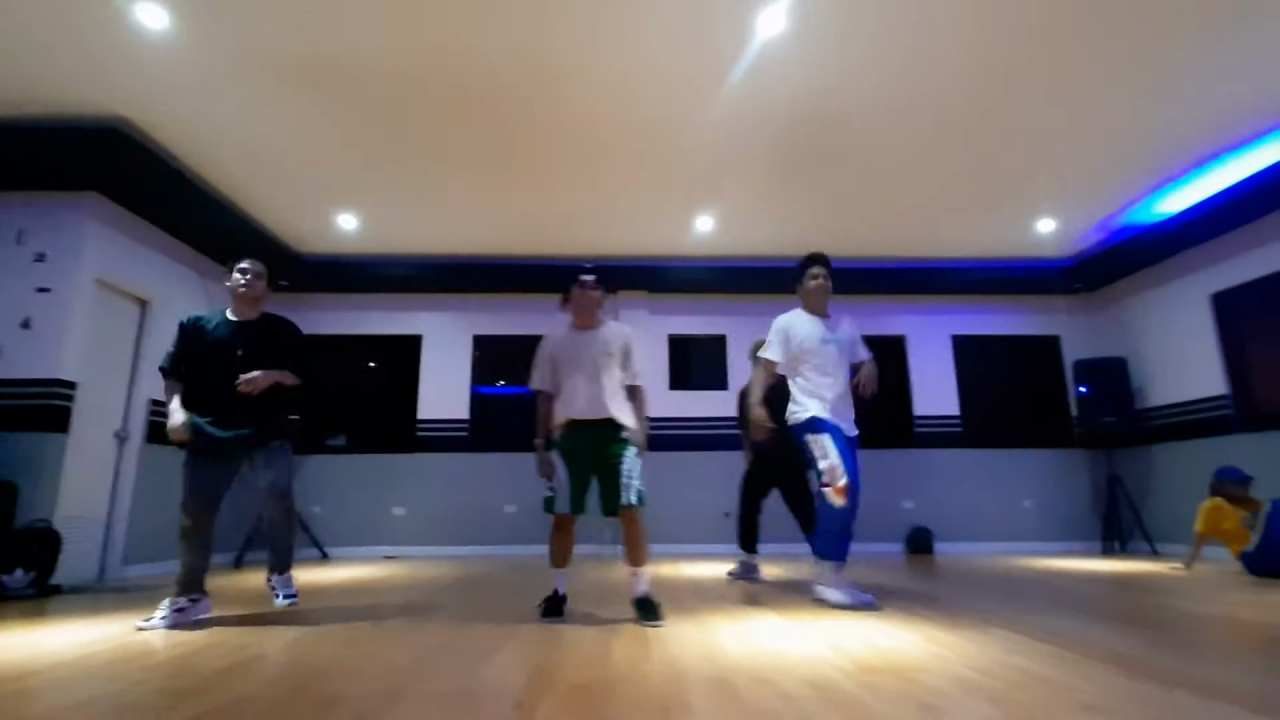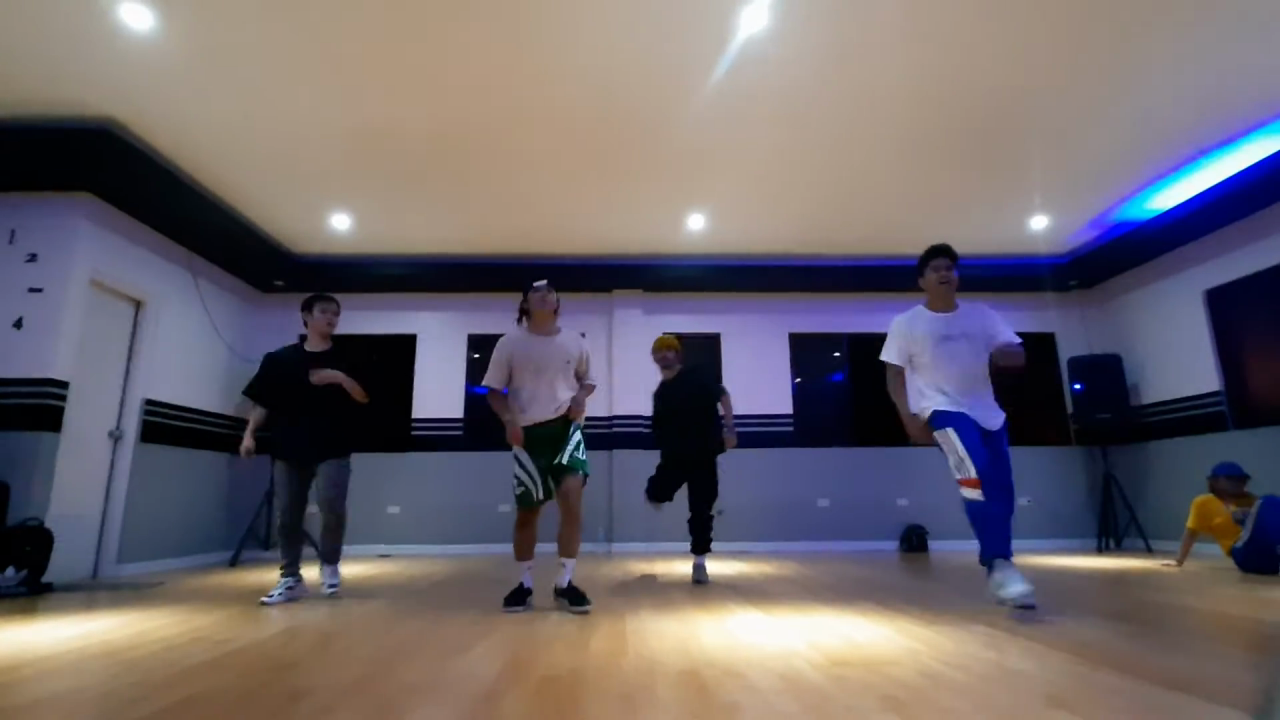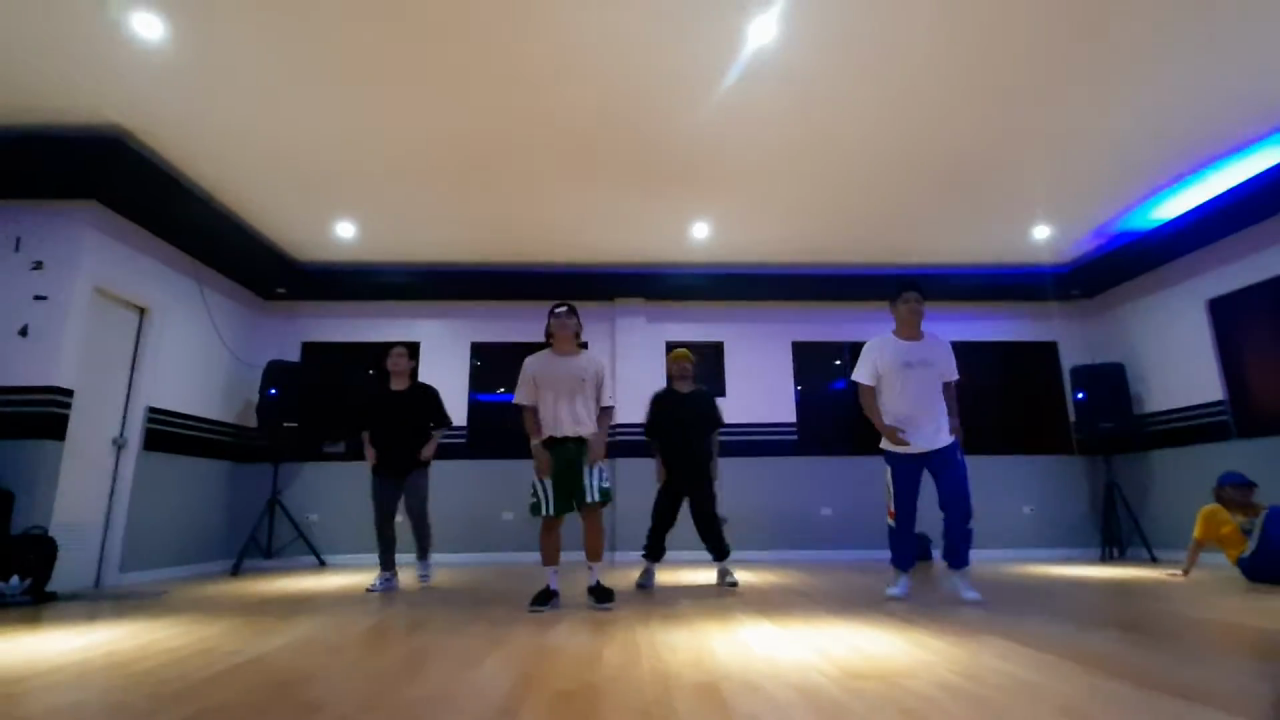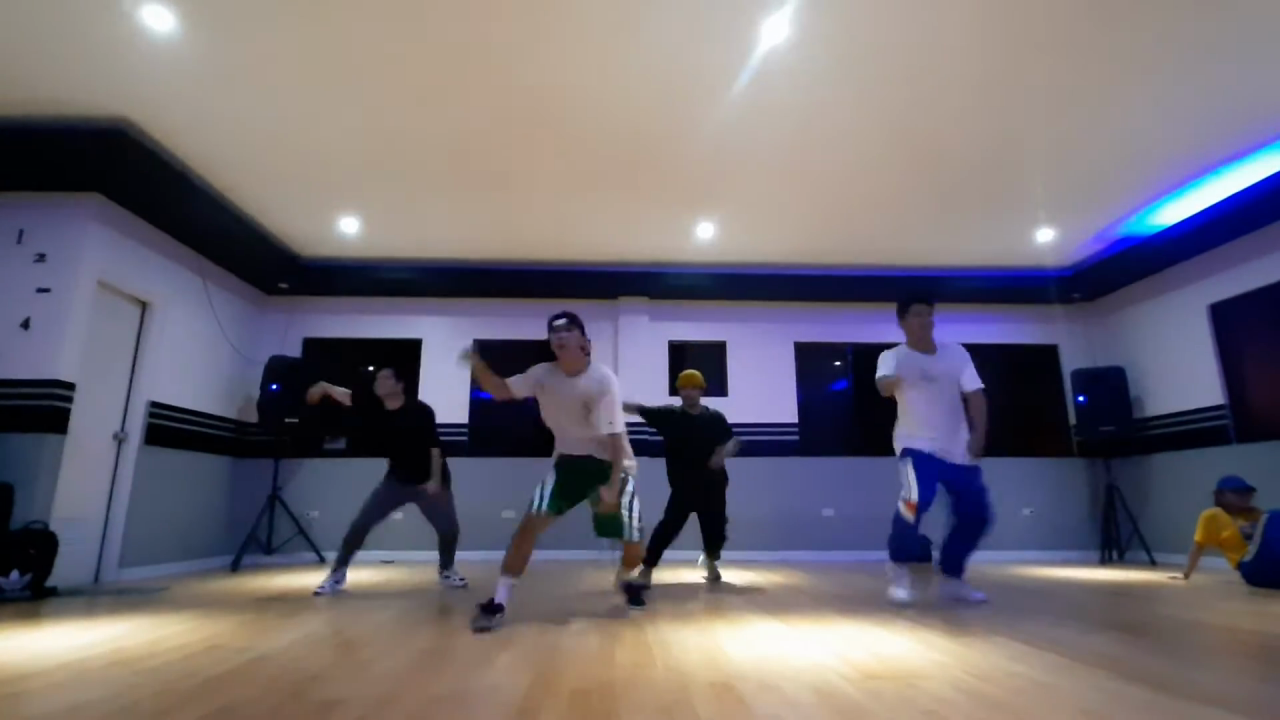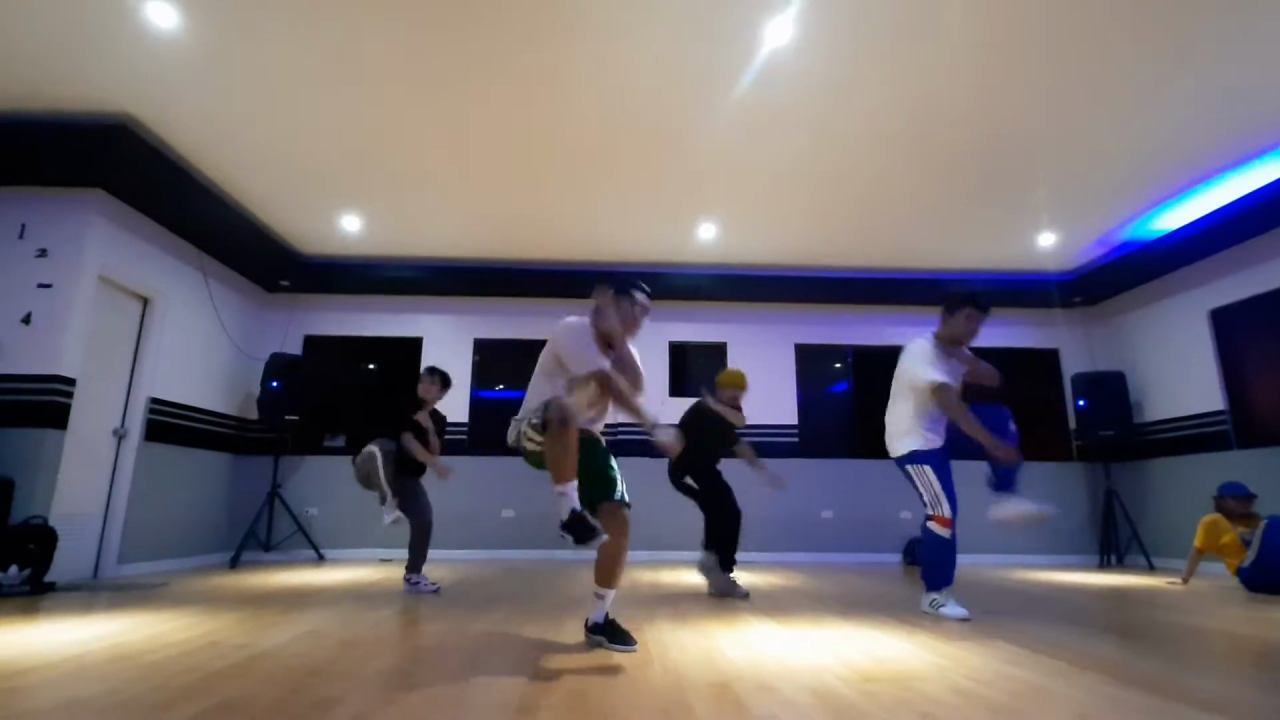
dt=1s
person 1, frame 1
left shoulder: (620, 336)
right shoulder: (552, 344)
left elbow: (636, 387)
right elbow: (545, 397)
left wrist: (641, 425)
right wrist: (541, 444)
left hip: (615, 431)
right hip: (570, 433)
left knee: (628, 512)
right knee: (564, 516)
left ankle: (642, 593)
right ankle: (559, 592)
person 1, frame 2
left shoulder: (575, 343)
right shoulder: (509, 344)
left elbow: (588, 380)
right elbow: (494, 389)
left wrist: (581, 397)
right wrist: (509, 420)
left hip: (566, 427)
right hip: (528, 432)
left knee: (571, 499)
right knee: (527, 510)
left ankle: (565, 582)
right ankle: (524, 584)
person 1, frame 3
left shoulder: (594, 364)
right shoulder: (534, 364)
left elbow: (606, 407)
right elbow: (528, 409)
left wrist: (600, 439)
right wrist: (537, 444)
left hip: (586, 446)
right hip: (550, 447)
left knee: (593, 515)
right knee: (550, 520)
left ankle: (595, 583)
right ankle: (551, 587)
person 1, frame 4
left shoulder: (603, 380)
right shoulder: (539, 374)
left elbow: (614, 435)
right elbow: (502, 390)
left wrist: (614, 484)
right wrist: (477, 364)
left hip: (608, 465)
right hip: (567, 461)
left knee: (633, 543)
right knee: (531, 525)
left ankle: (627, 578)
right ankle: (498, 602)
person 1, frame 5
left shoulder: (622, 343)
right shoulder: (574, 330)
left elbow: (635, 387)
right elbow: (609, 385)
left wrist: (618, 339)
right wrist: (653, 426)
left hip: (585, 435)
right hip: (536, 430)
left knee: (618, 517)
right knee: (562, 407)
left ankle: (600, 619)
right ankle: (570, 510)
person 2, frame 1
left shoulder: (844, 326)
right shoulder: (787, 324)
left elbow: (863, 361)
right elbow: (765, 368)
left wrist: (869, 372)
right wrist: (757, 410)
left hip: (845, 422)
right hip: (813, 418)
left knee: (845, 497)
right knee: (842, 483)
left ankle: (832, 578)
right ankle: (828, 570)
person 2, frame 2
left shoulder: (981, 316)
right shoulder: (907, 323)
left elbow: (1017, 355)
right elbow: (894, 376)
left wrist: (1007, 353)
right wrist: (909, 415)
left hip: (988, 415)
right hip: (943, 413)
left knee: (1001, 495)
right knee: (976, 478)
left ankle: (997, 570)
right ankle: (1002, 566)
person 2, frame 3
left shoulder: (940, 345)
right shoulder: (877, 347)
left elbow: (950, 387)
right elbow: (865, 393)
left wrist: (954, 423)
right wrist: (883, 426)
left hip: (942, 441)
right hip: (900, 444)
left knee: (958, 507)
right knee: (901, 512)
left ankle: (959, 573)
right ankle: (902, 574)
person 2, frame 4
left shoulder: (957, 354)
right shoulder: (892, 358)
left elbow: (975, 398)
right elbow: (885, 388)
left wrist: (978, 437)
right wrist: (894, 381)
left hip: (958, 452)
right hip: (917, 449)
left knee: (975, 518)
right knee: (915, 504)
left ankle: (952, 579)
right ankle: (902, 570)
person 2, frame 5
left shoulder: (955, 351)
right shoulder: (924, 351)
left elbow: (992, 379)
right elbow: (948, 399)
left wrist: (965, 360)
right wrist: (990, 441)
left hip: (940, 434)
right hip: (915, 443)
right knee: (943, 514)
right ankle: (935, 595)
person 3, frame 1
left shoulder: (282, 330)
right shoulder: (197, 327)
left elbow: (296, 378)
right elbow: (175, 375)
left wrist: (272, 376)
right wrist: (175, 409)
left hip: (266, 434)
right hip: (211, 435)
left knee: (279, 494)
right knee: (195, 514)
left ankle: (279, 575)
right ankle: (190, 596)
person 3, frame 2
left shoulder: (344, 360)
right shoulder: (282, 358)
left elbow: (362, 398)
right elbow: (262, 399)
left wrist: (341, 378)
right wrist: (250, 432)
left hip: (333, 449)
right hip: (291, 449)
left knee: (332, 505)
right knee: (288, 513)
left ankle: (330, 566)
right ankle: (290, 579)
person 3, frame 3
left shoulder: (425, 393)
right shoulder: (377, 396)
left elbow: (441, 424)
right elbow: (367, 427)
left wrist: (432, 445)
right wrist: (368, 447)
left hip: (415, 465)
right hip: (384, 466)
left knee: (417, 513)
right knee: (383, 519)
left ankle: (423, 560)
right ankle: (387, 574)
person 3, frame 4
left shoulder: (420, 411)
right shoulder: (376, 413)
left elbow: (434, 445)
right elbow: (349, 398)
left wrist: (435, 479)
right wrist: (325, 387)
left hip: (429, 482)
right hip: (397, 481)
left knee: (449, 528)
right knee: (360, 526)
left ankle: (446, 571)
right ankle: (337, 575)
person 3, frame 5
left shoulder: (438, 420)
left elbow: (435, 451)
right elbow: (407, 440)
left wrist: (428, 427)
right wrist: (434, 464)
left hip: (406, 476)
right hip: (378, 464)
left knee: (424, 522)
right knee: (384, 447)
left ankle: (414, 575)
right ankle: (390, 502)
person 4, frame 1
left shoulder: (789, 387)
right shoulder: (747, 392)
right wrist: (748, 451)
left hip: (789, 460)
right hip: (761, 461)
left knee: (804, 510)
right knee: (748, 508)
right ankle: (749, 562)
person 4, frame 2
left shoulder: (697, 377)
right shoulder: (660, 392)
left elbow: (723, 396)
left wrist: (729, 429)
right wrist: (664, 452)
left hip: (703, 452)
right hip: (674, 454)
left knee: (701, 507)
right knee: (656, 490)
left ankle: (699, 561)
person 4, frame 3
left shoulder: (705, 398)
right shoulder: (661, 400)
left elbow: (713, 431)
right elbow: (653, 435)
left wrist: (713, 460)
right wrist: (660, 464)
left hip: (700, 469)
right hip: (673, 470)
left knee: (707, 518)
right knee: (661, 519)
left ankle: (722, 567)
right ankle: (649, 568)
person 4, frame 4
left shoulder: (714, 418)
right shoulder: (667, 415)
left elbow: (731, 442)
right elbow: (640, 410)
left wrist: (723, 452)
right wrist: (621, 405)
left hip: (712, 485)
right hip: (682, 487)
left knee: (716, 527)
right knee: (669, 525)
left ankle: (711, 562)
right ankle: (647, 568)
person 4, frame 5
left shoulder: (726, 410)
right shoulder: (704, 411)
left hip: (701, 469)
right hip: (688, 471)
right knee: (729, 515)
left ankle: (710, 559)
right ankle: (720, 575)
